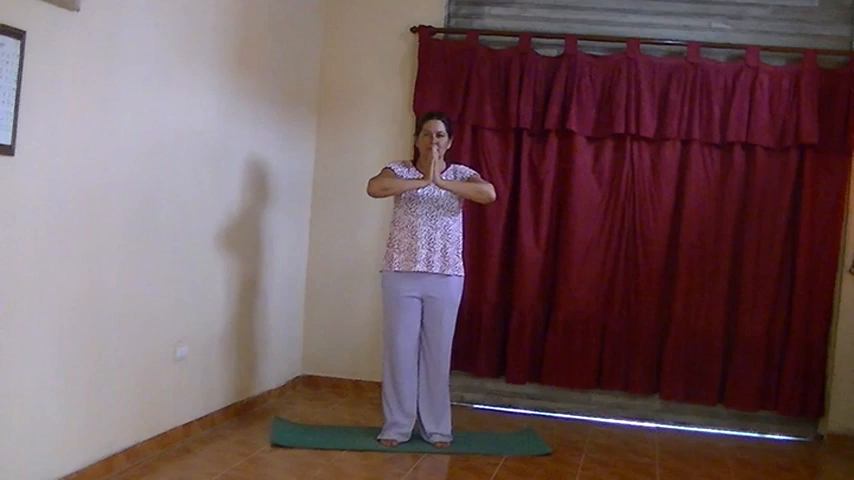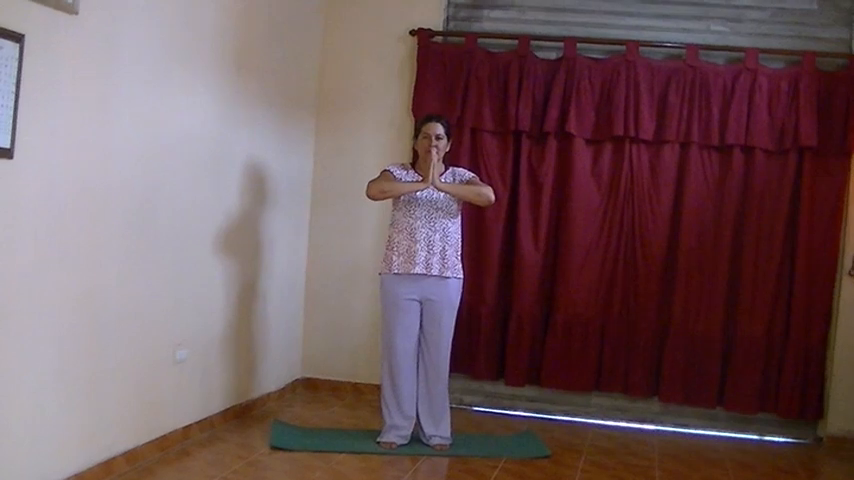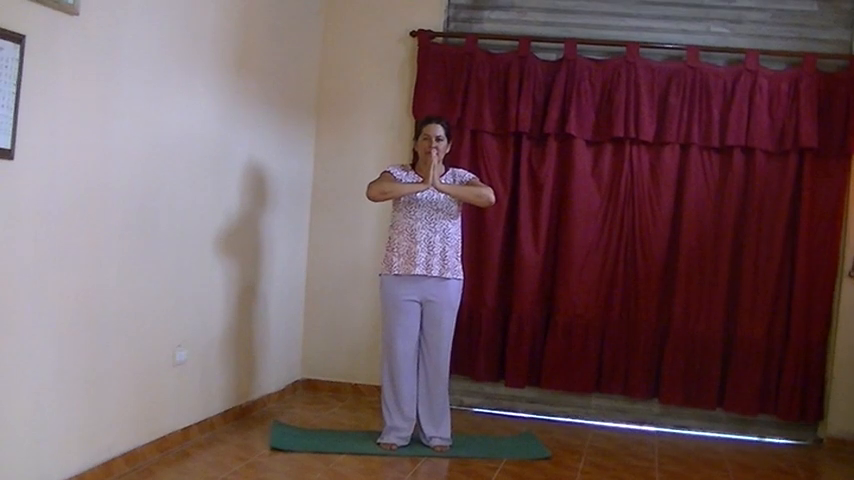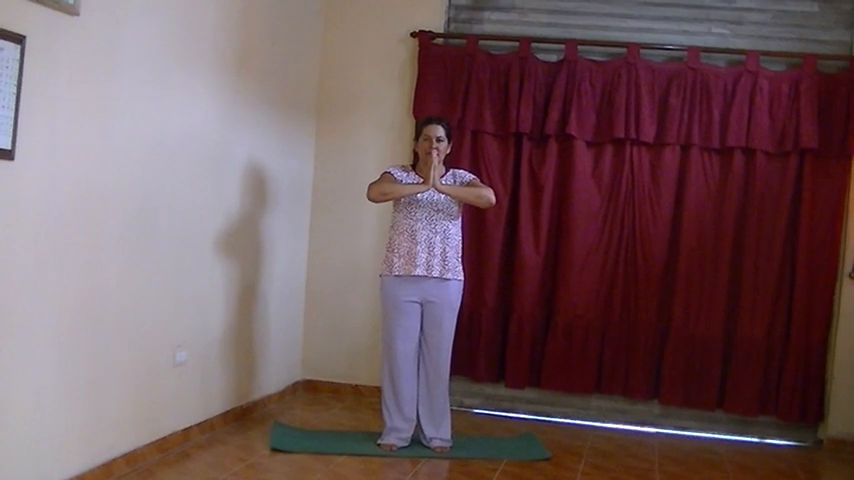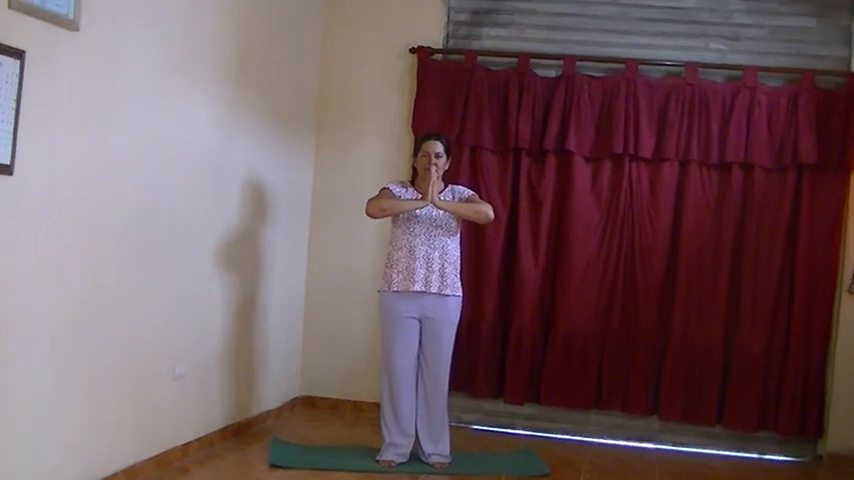
dt=0.2s
person 1, frame 1
left shoulder: (460, 174)
right shoulder: (399, 170)
left elbow: (489, 194)
right elbow: (374, 188)
left wrist: (441, 181)
right wrist: (423, 180)
left hip: (445, 277)
right hip: (401, 274)
left knee: (438, 352)
right knee: (399, 349)
left ankle: (436, 427)
right ankle: (397, 426)
person 1, frame 2
left shoulder: (459, 177)
right shoulder: (398, 173)
left elbow: (488, 196)
right elbow: (373, 190)
left wrist: (440, 184)
right wrist: (421, 183)
left hip: (444, 279)
right hip: (399, 276)
left knee: (437, 355)
right knee: (398, 352)
left ankle: (436, 430)
right ankle: (396, 428)
person 1, frame 3
left shoulder: (459, 178)
right shoulder: (398, 174)
left elbow: (488, 198)
right elbow: (373, 192)
left wrist: (440, 185)
right wrist: (422, 184)
left hip: (445, 281)
right hip: (400, 277)
left knee: (437, 356)
right knee: (399, 353)
left ankle: (436, 431)
right ankle: (396, 430)
person 1, frame 4
left shoulder: (460, 179)
right shoulder: (399, 175)
left elbow: (489, 198)
right elbow: (374, 192)
left wrist: (441, 186)
right wrist: (422, 185)
left hip: (445, 282)
right hip: (400, 278)
left knee: (437, 356)
right knee: (399, 354)
left ankle: (436, 432)
right ankle: (396, 430)
person 1, frame 5
left shoulder: (458, 194)
right shoulder: (397, 190)
left elbow: (487, 213)
right elbow: (373, 208)
left wrist: (439, 202)
right wrist: (421, 201)
left hip: (443, 297)
right hip: (399, 294)
left knee: (436, 372)
right knee: (398, 369)
left ankle: (435, 448)
right ankle: (395, 446)
